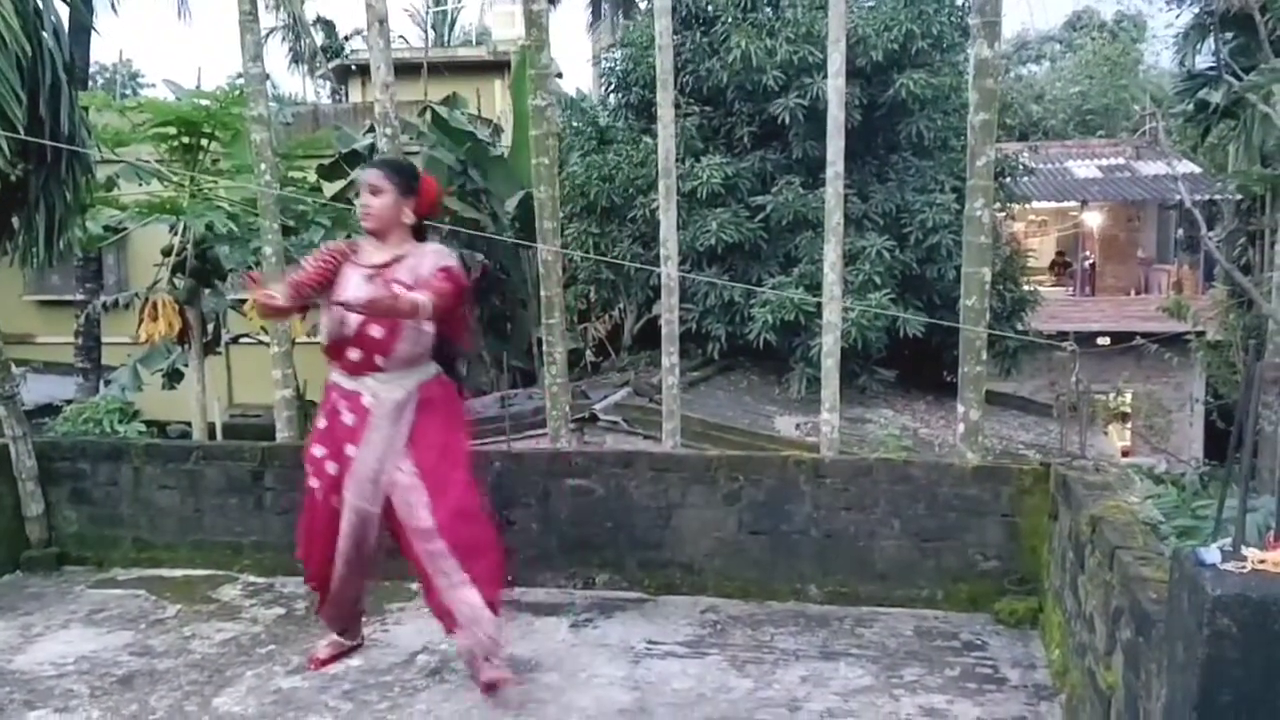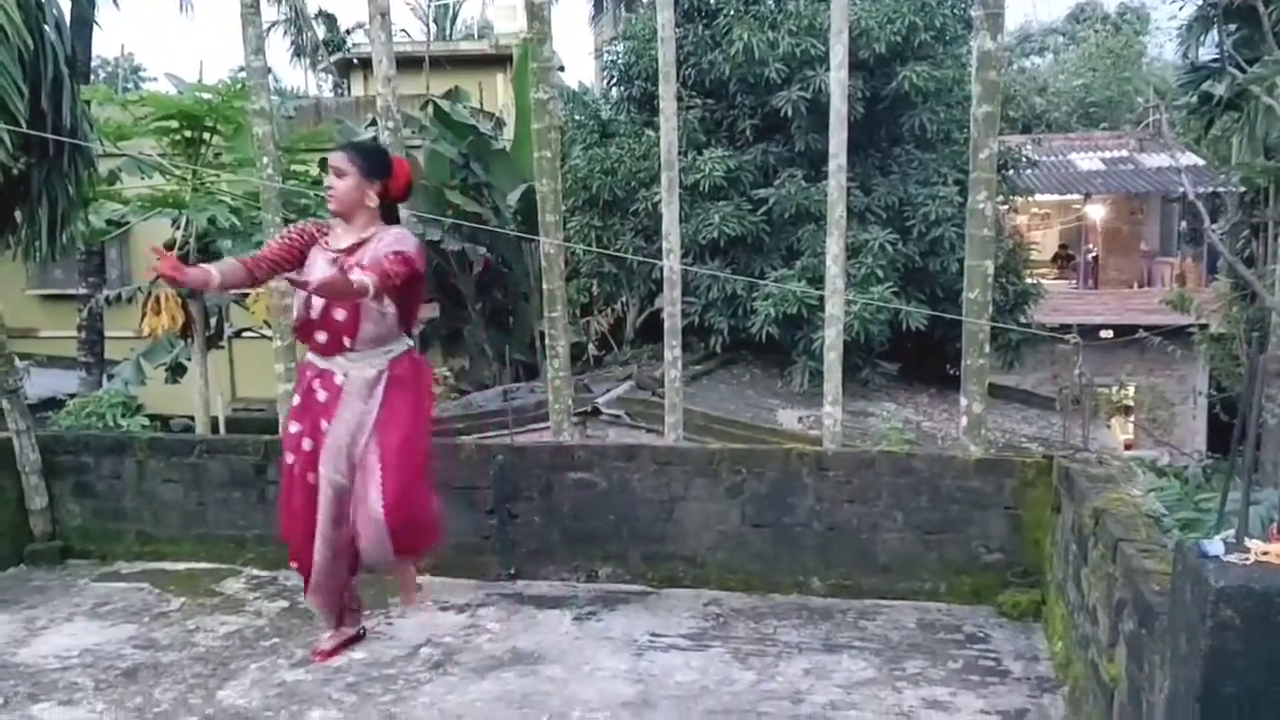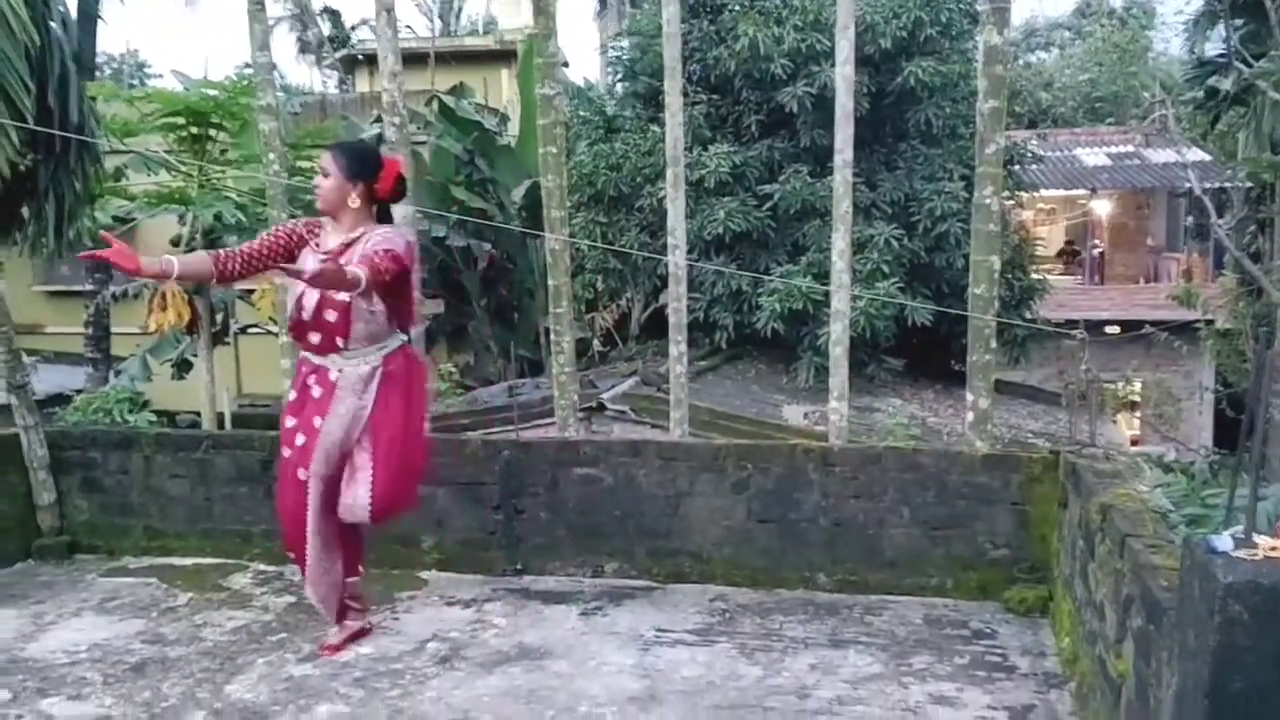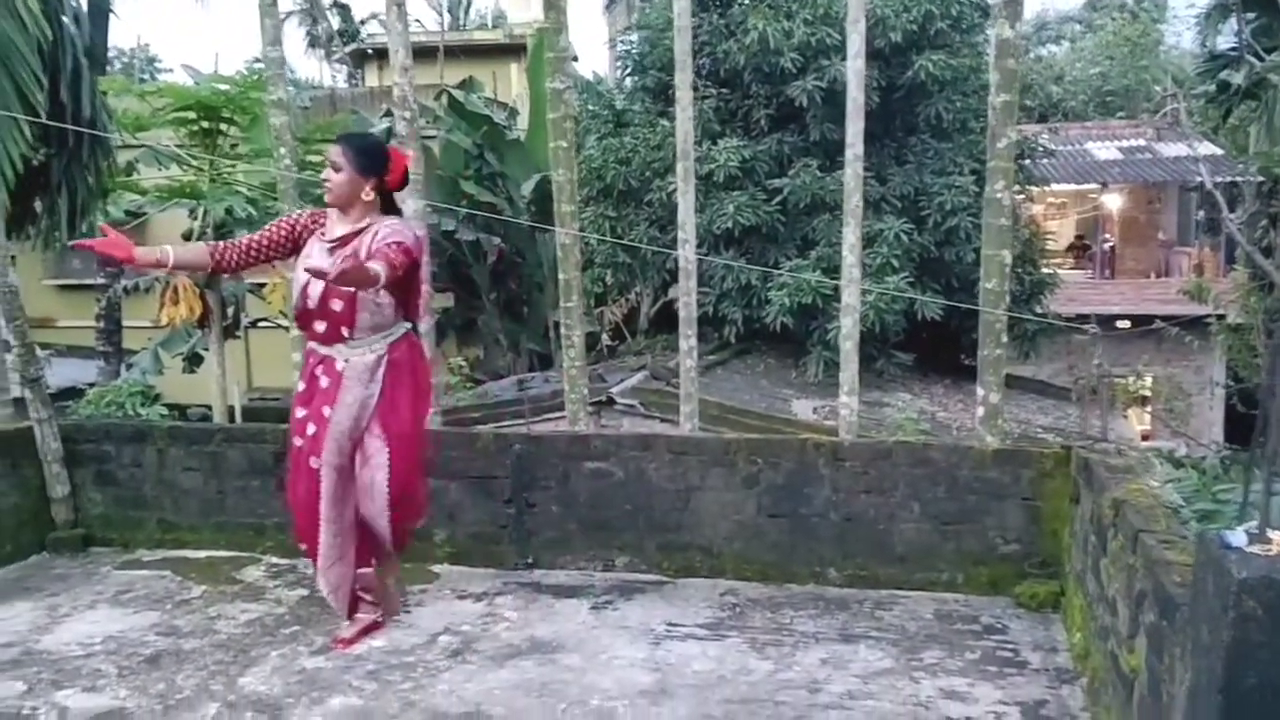
dt=0.2s
person 1, frame 1
left shoulder: (432, 261)
right shoulder: (341, 256)
left elbow: (440, 294)
right elbow: (291, 289)
left wrist: (397, 306)
right wrist: (274, 300)
left hip: (415, 411)
right hip: (348, 411)
left knee: (446, 527)
right knee: (334, 529)
left ankle: (487, 660)
right ankle: (344, 630)
person 1, frame 2
left shoulder: (397, 243)
right shoulder: (311, 236)
left elbow: (378, 279)
right elbow: (254, 266)
left wrist: (343, 286)
right wrist: (196, 275)
left hip: (385, 387)
right hip: (322, 387)
left knee: (387, 501)
right knee: (314, 506)
left ankle: (401, 562)
right ankle: (343, 620)
person 1, frame 3
left shoulder: (389, 242)
right shoulder: (303, 234)
left elbow: (369, 274)
right elbow: (231, 262)
left wrist: (335, 278)
right wrist: (148, 266)
left hip: (378, 382)
right hip: (318, 383)
left knee: (366, 496)
right knee: (307, 497)
right ankle: (350, 613)
person 1, frame 4
left shoulder: (395, 233)
right shoulder: (310, 224)
left elbow: (387, 267)
right elbow: (230, 253)
left wrist: (359, 274)
right wrist: (140, 255)
left hip: (383, 372)
right hip: (324, 374)
left knee: (382, 485)
right knee: (321, 486)
left ankle: (384, 576)
right ankle: (362, 604)
